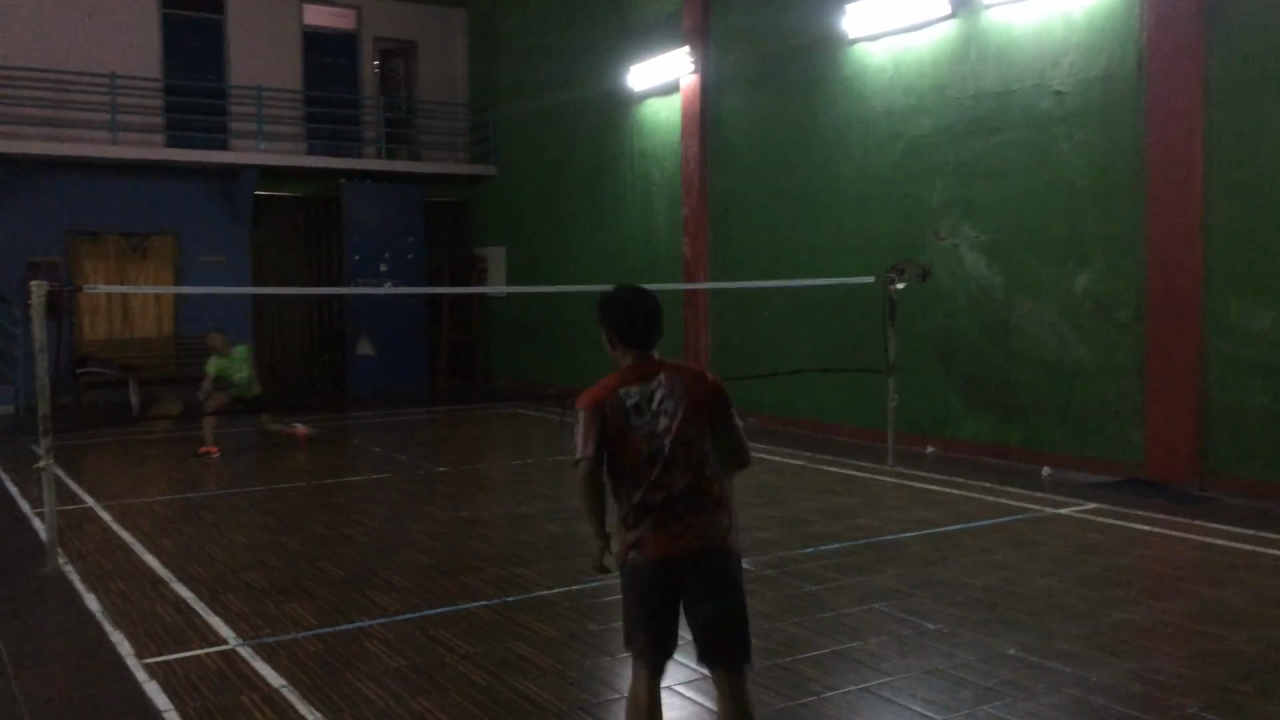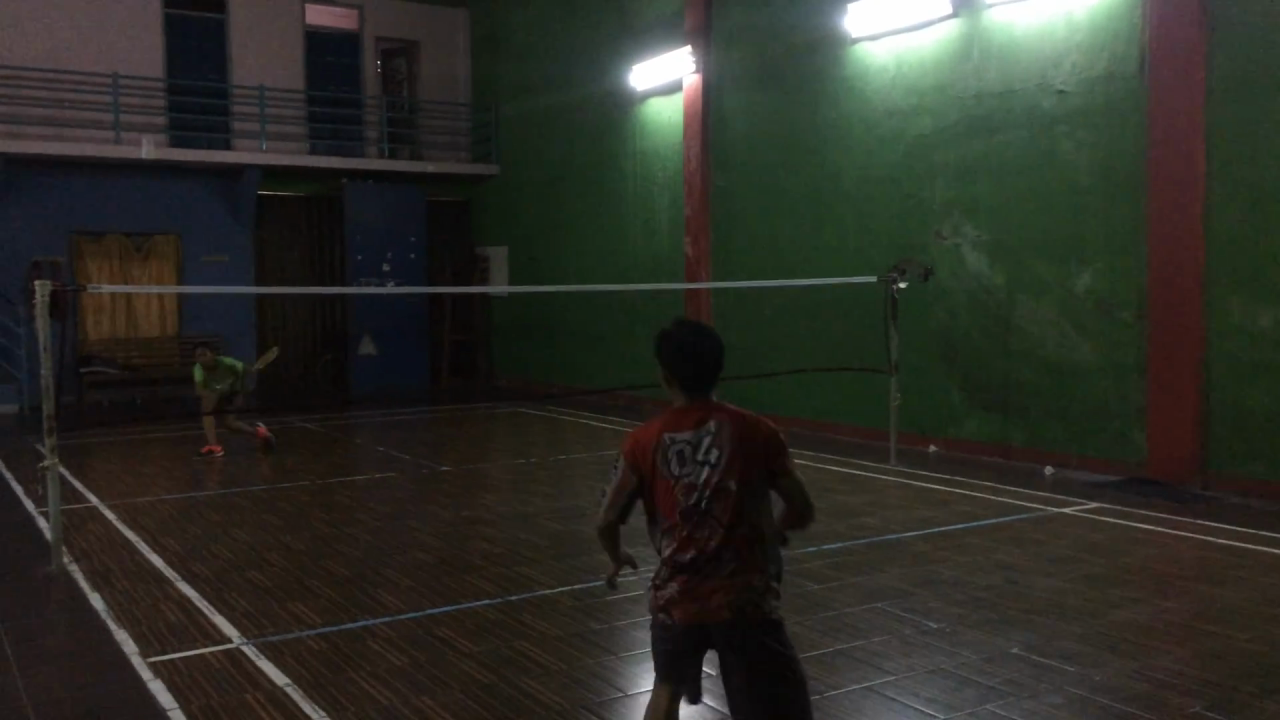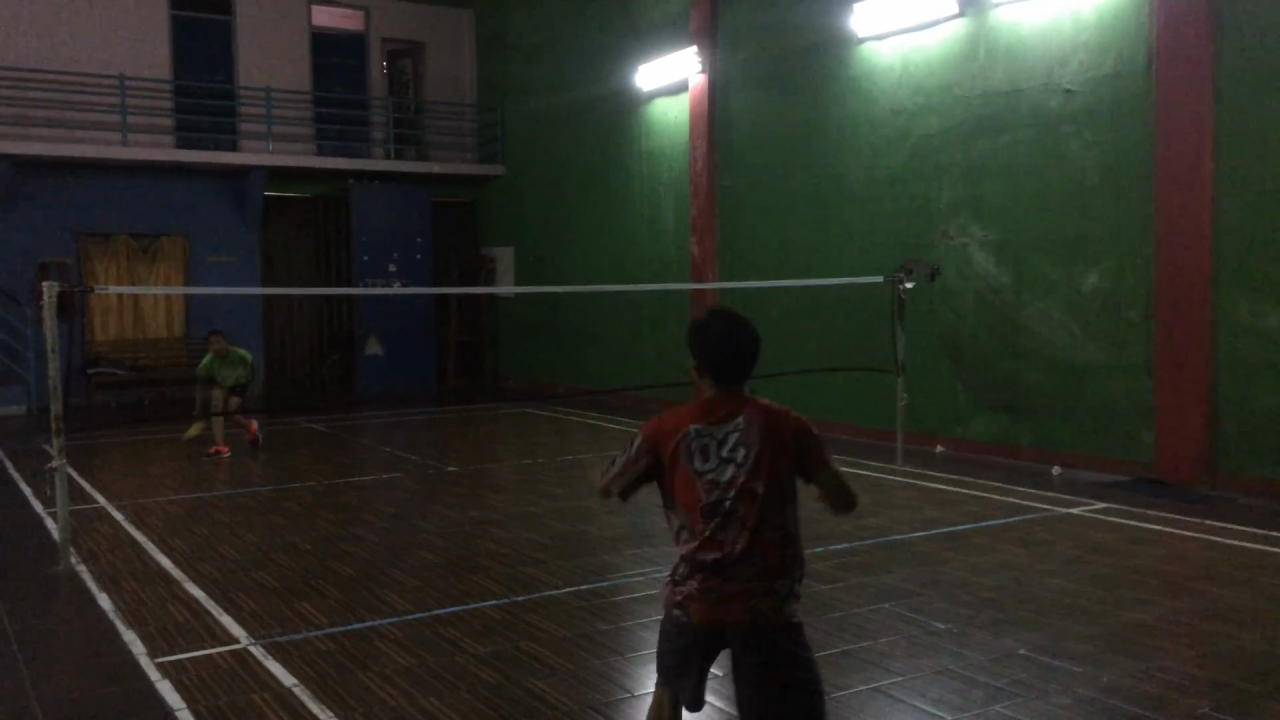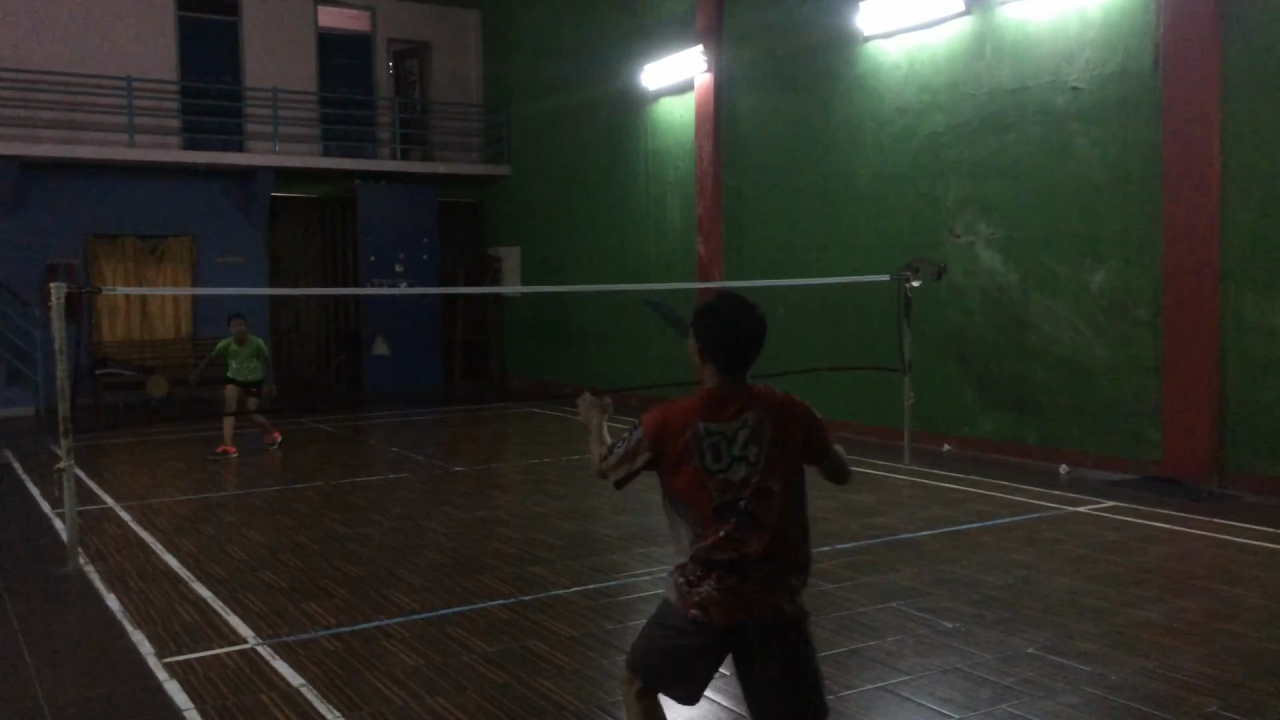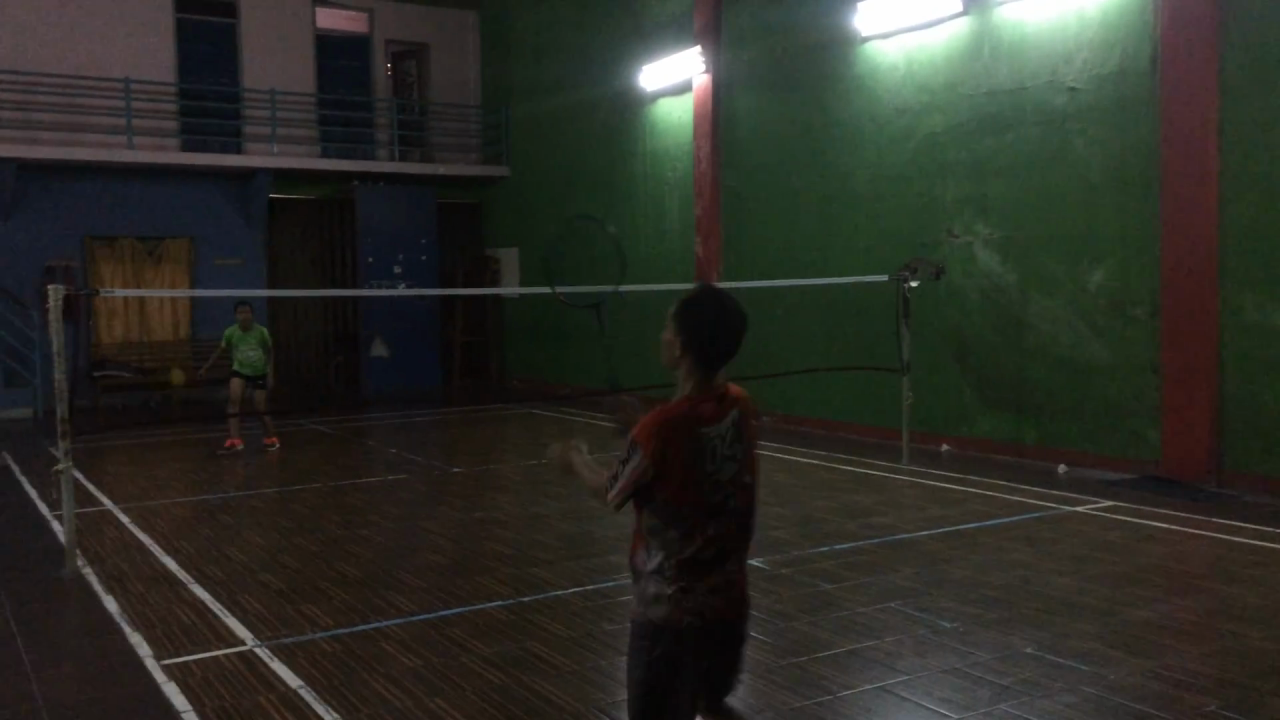
dt=0.2s
person 1, frame 1
left shoulder: (598, 400)
right shoulder: (702, 383)
left elbow: (589, 473)
right elbow: (740, 458)
left wrist: (600, 535)
left hip: (646, 551)
right hip: (709, 543)
left knee: (646, 672)
right knee: (730, 676)
person 1, frame 2
left shoulder: (643, 443)
right shoulder: (757, 433)
left elbow: (606, 522)
right elbow: (803, 511)
left wrist: (617, 558)
right wrist: (776, 530)
left hip: (675, 601)
right hip: (746, 603)
person 1, frame 3
left shoulder: (666, 430)
right shoulder: (787, 427)
left elbow: (609, 487)
right elbow: (844, 500)
left wrist: (602, 472)
left hip: (691, 598)
right hip: (765, 605)
person 1, frame 4
left shoulder: (669, 423)
right shoulder: (791, 415)
left elbow: (606, 467)
right elbow: (840, 473)
left wrist: (595, 418)
left hip: (698, 600)
right hip: (774, 602)
left knee: (638, 685)
person 1, frame 5
left shoulder: (664, 427)
right shoulder: (738, 407)
left elbow: (616, 495)
left wrist: (574, 459)
left hip: (672, 605)
right hip: (727, 598)
